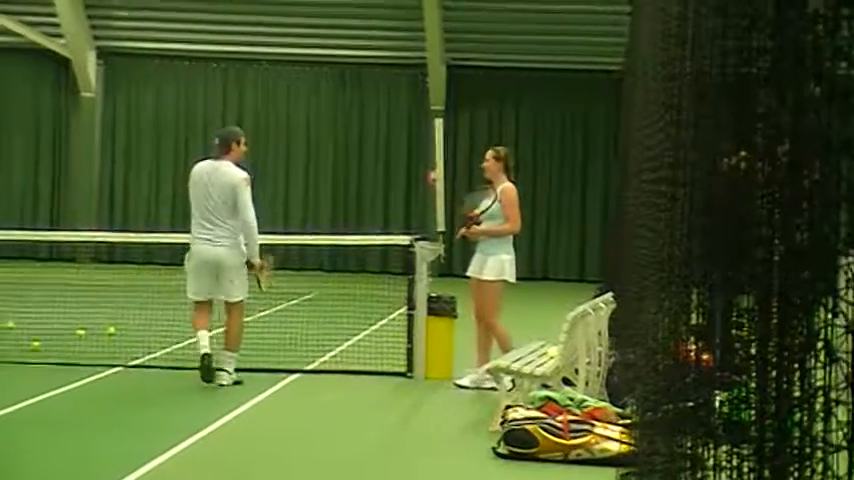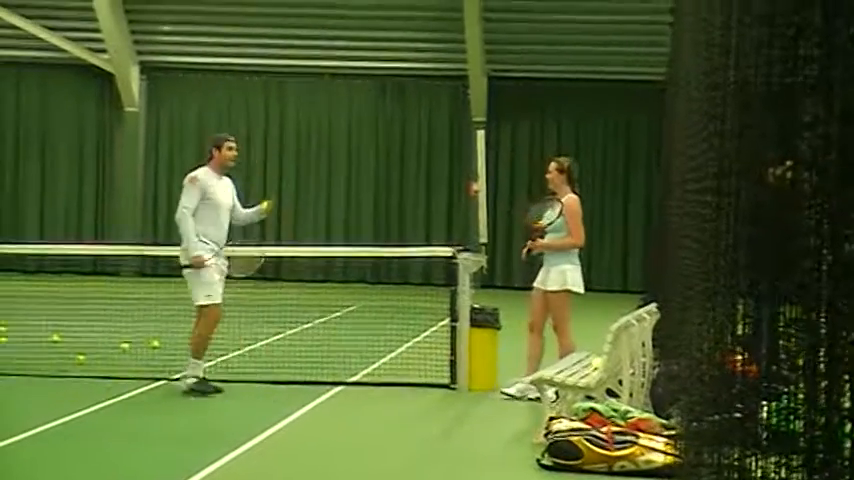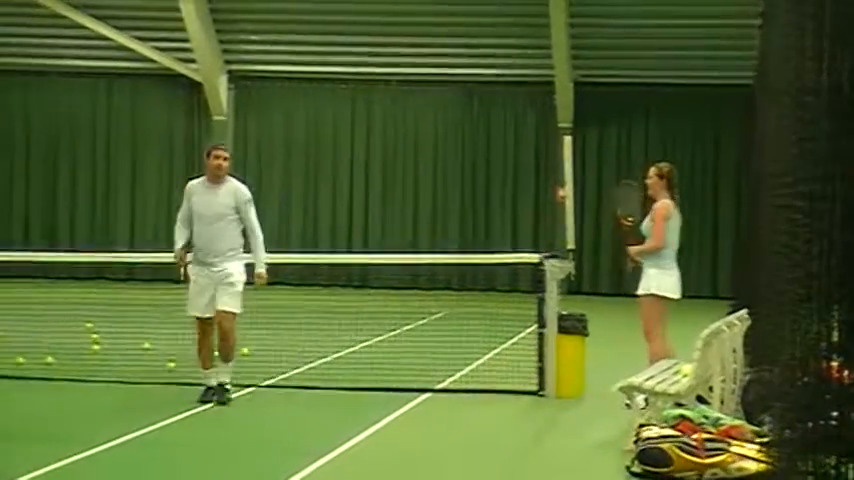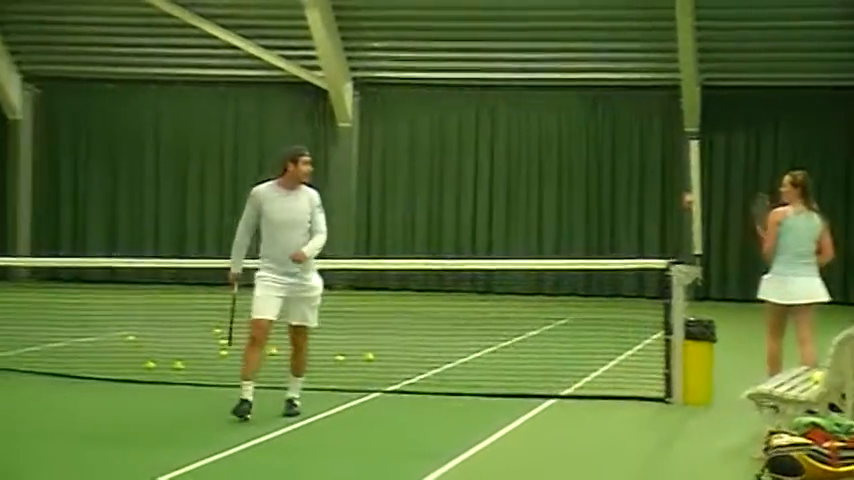
dt=0.7s
person 1, frame 1
left shoulder: (197, 170)
right shoulder: (239, 177)
right elbow: (248, 219)
right wrist: (254, 255)
left hip: (200, 249)
right hip: (229, 251)
left knee: (201, 308)
right knee: (234, 310)
left ankle: (205, 350)
right ankle: (227, 370)
person 1, frame 2
left shoulder: (227, 183)
right shoulder: (197, 178)
left elbow: (239, 216)
right elbow: (183, 215)
left wrist: (260, 211)
right wrist: (193, 251)
left hip: (216, 257)
right hip: (200, 257)
left knee: (207, 317)
right knee: (210, 314)
left ankle: (195, 375)
right ankle: (193, 375)
person 1, frame 3
left shoulder: (239, 191)
right shoulder: (192, 188)
left elbow: (254, 230)
right elbow: (183, 222)
left wrist: (260, 265)
right wrist: (179, 247)
left hip: (231, 267)
right hip: (200, 268)
left knee: (225, 326)
right knee: (204, 329)
left ankle: (224, 382)
right ankle: (210, 383)
person 1, frame 4
left shoulder: (312, 196)
right shoulder: (260, 194)
left elbow: (320, 233)
right elbow: (244, 231)
left wrist: (307, 251)
right wrist: (236, 266)
left hip: (304, 278)
right hip: (270, 276)
left knee: (299, 342)
right knee: (257, 335)
left ankle: (293, 396)
right ankle: (246, 399)
person 2, frame 1
left shoulder: (508, 189)
right shoulder: (490, 190)
left elbow: (514, 227)
left wrist: (483, 231)
right wrist: (472, 232)
left hip: (498, 258)
right hip: (481, 256)
left knee: (490, 319)
right knee: (479, 318)
right ankle: (482, 373)
person 2, frame 2
left shoulder: (571, 201)
right shoulder: (555, 201)
left elbow: (578, 240)
left wrist: (546, 244)
right wrist: (538, 246)
left hip: (563, 270)
right hip: (548, 269)
left knee: (561, 330)
right knee: (534, 327)
right ankle: (529, 383)
person 2, frame 3
left shoulder: (661, 207)
right shoulder: (671, 207)
left elbow: (658, 243)
left wrist: (636, 250)
right wrist: (642, 253)
left hip: (657, 274)
right hip: (665, 272)
left knee: (652, 335)
right knee: (659, 336)
person 2, frame 4
left shoulder: (778, 214)
right shoulder: (817, 219)
left elbow: (768, 251)
right elbow: (828, 255)
left hip: (781, 281)
right hip: (808, 282)
left knee: (774, 337)
right knee: (805, 340)
